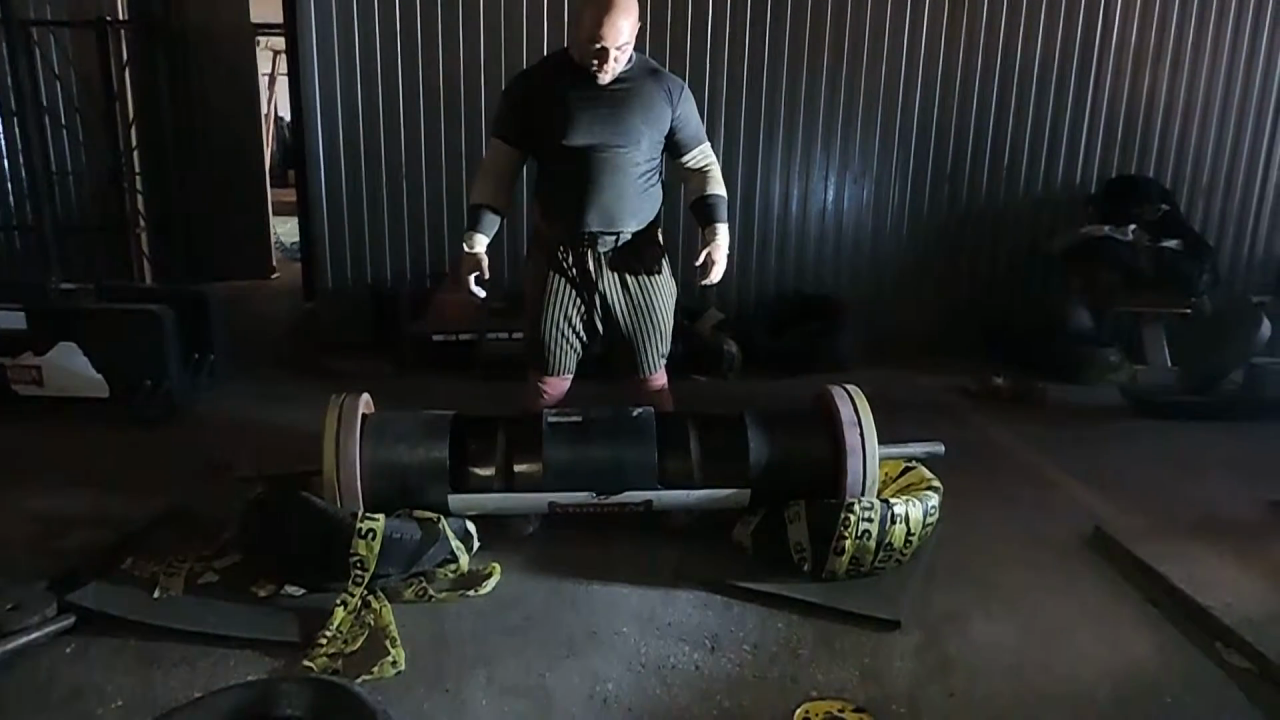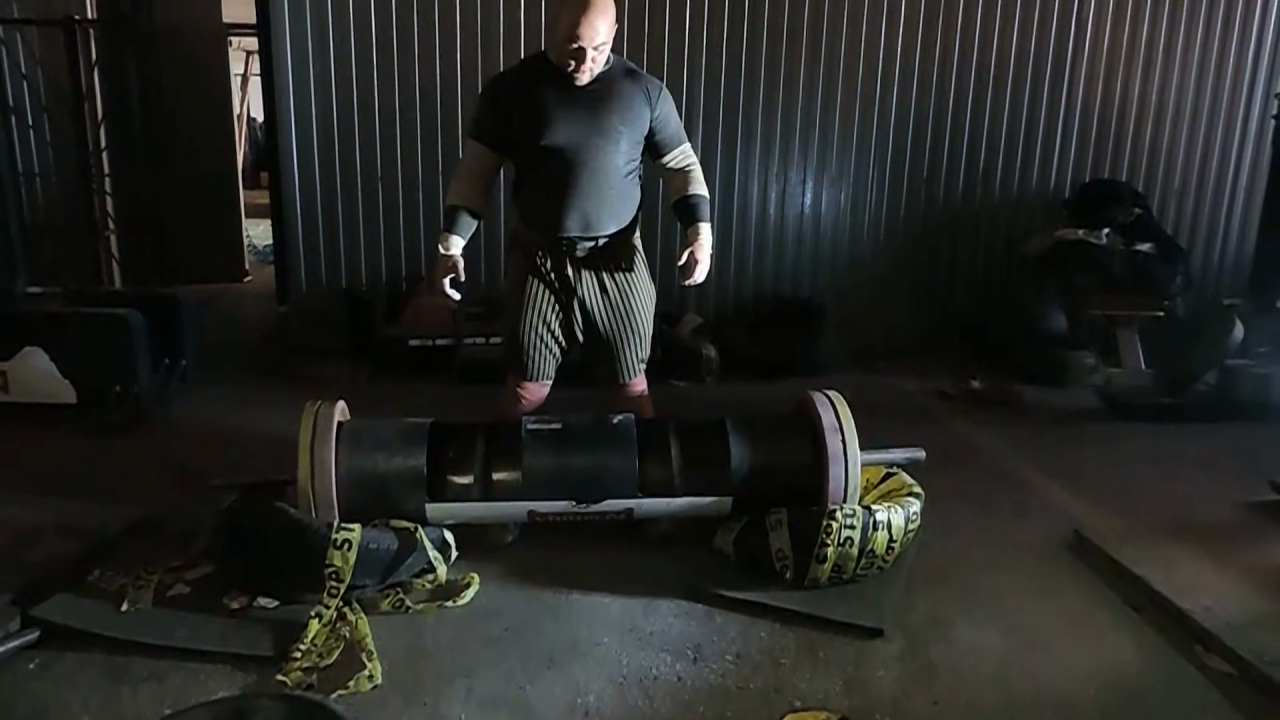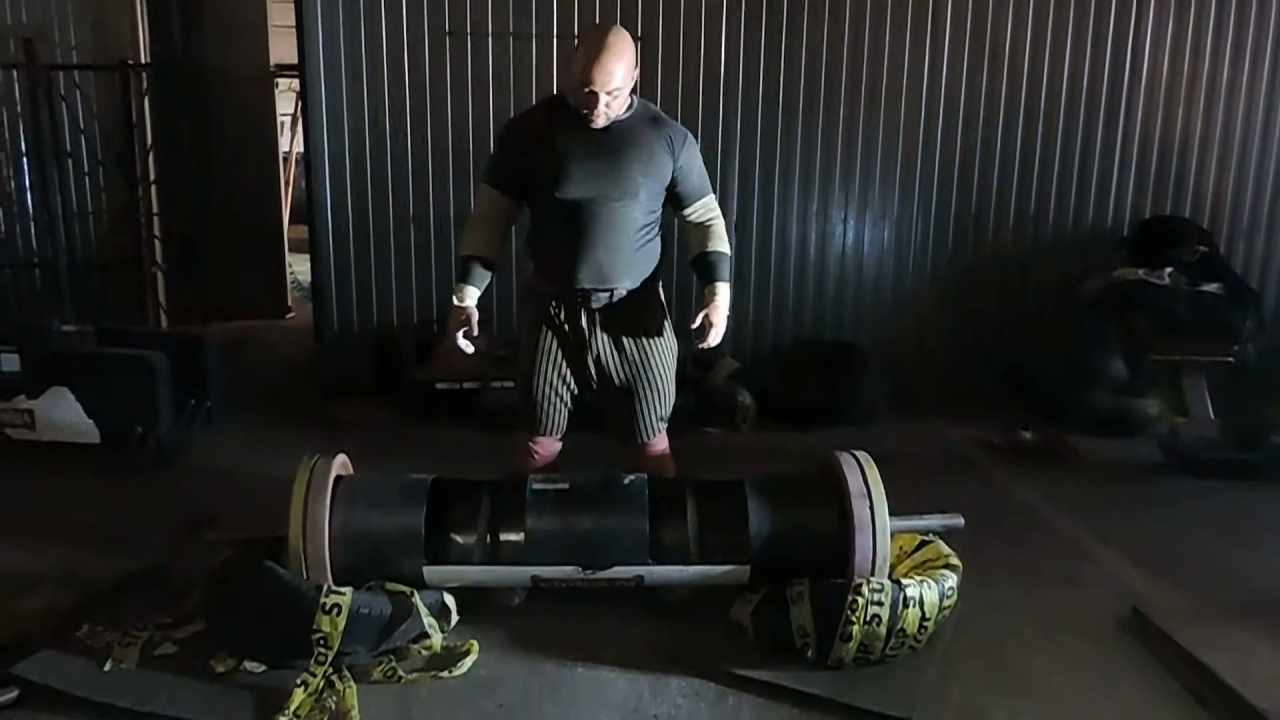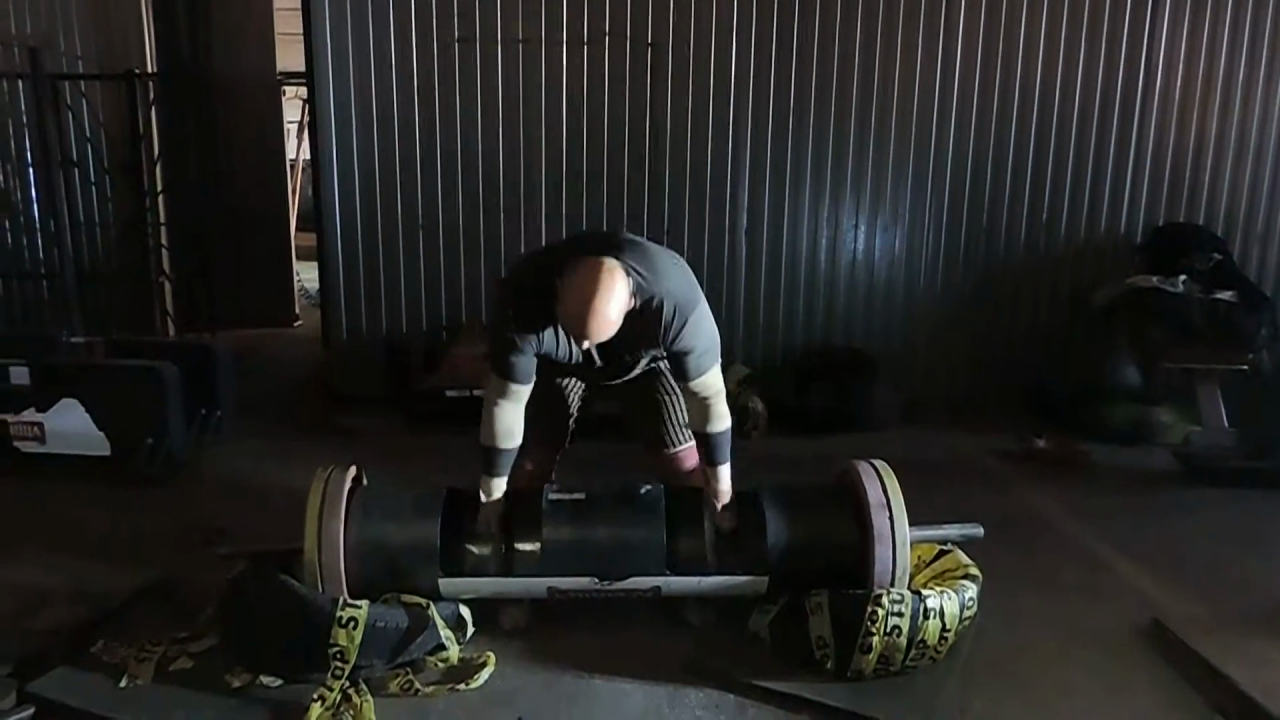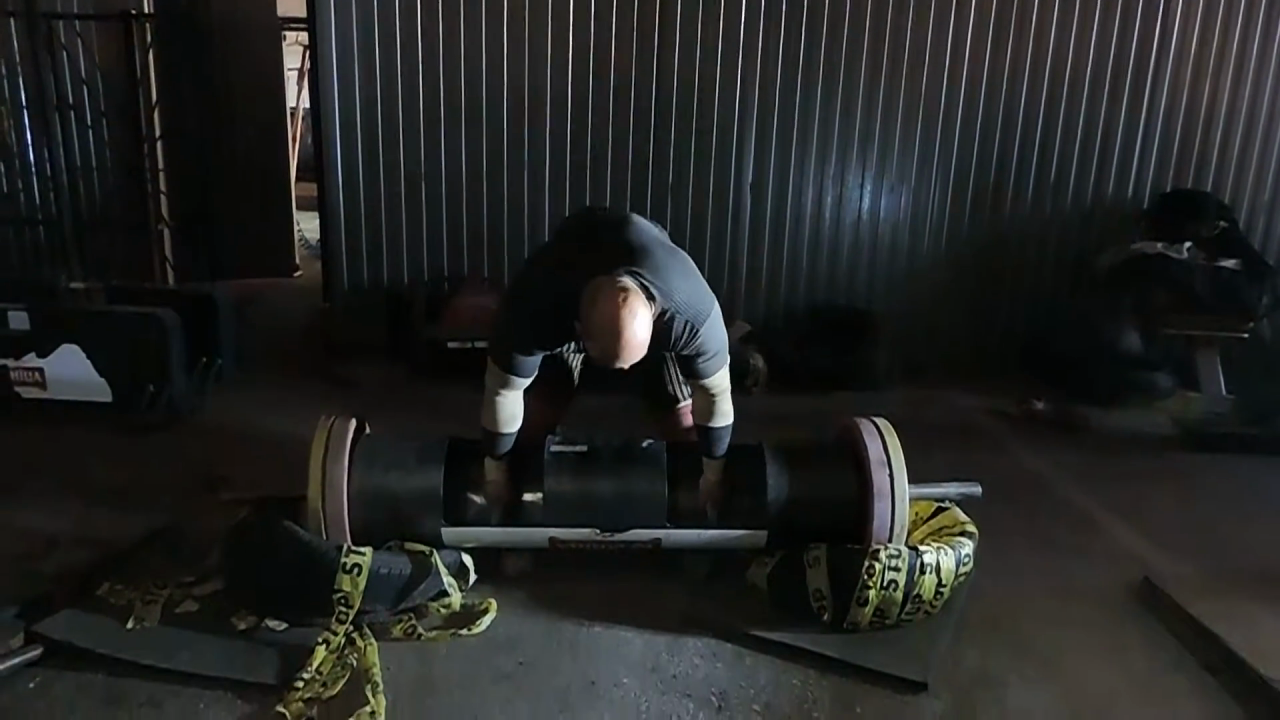
dt=1s
person 1, frame 1
left shoulder: (666, 88)
right shoulder: (533, 85)
left elbow: (700, 164)
right elbow: (499, 167)
left wrist: (717, 232)
right wrist: (475, 241)
left hip: (637, 256)
right hip: (557, 255)
left knee: (651, 377)
right knee: (549, 382)
person 1, frame 2
left shoulder: (645, 90)
right shoulder: (512, 87)
left elbow: (682, 164)
right elbow: (477, 168)
left wrist: (700, 230)
right wrist: (451, 242)
left hip: (617, 260)
right hip: (538, 259)
left knee: (633, 380)
right knee: (528, 385)
person 1, frame 3
left shoulder: (669, 137)
right shoulder: (528, 131)
left elbow: (703, 217)
right elbow: (491, 216)
left wrist: (718, 291)
right wrist: (467, 295)
left hip: (634, 313)
right hip: (552, 310)
left knee: (650, 442)
right knee: (540, 441)
person 1, frame 4
left shoulder: (676, 302)
right shoulder: (525, 301)
left elbow: (708, 394)
right elbow: (505, 401)
left wrist: (720, 477)
right wrist: (493, 490)
left hip: (644, 361)
left knee: (684, 465)
right knee: (530, 466)
person 1, frame 5
left shoulder: (690, 311)
right shoulder: (534, 308)
left elbow: (714, 391)
right elbow: (503, 390)
left knee: (682, 415)
right knee: (537, 416)
